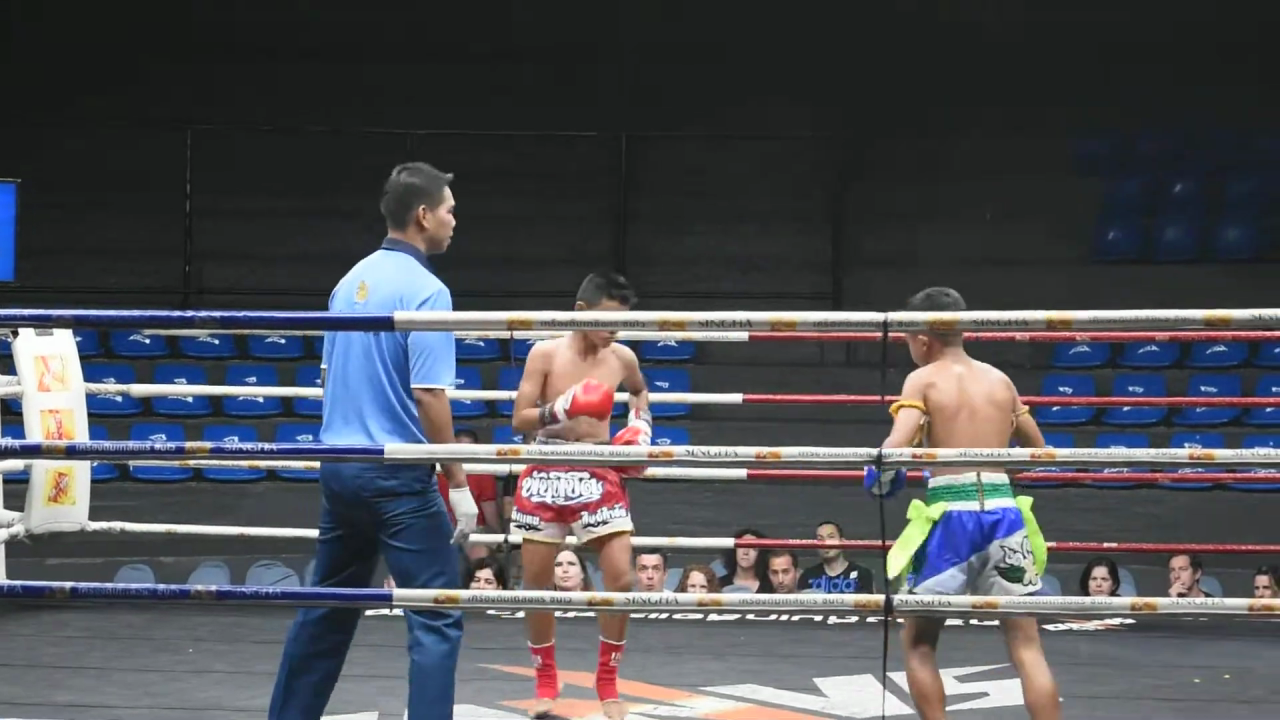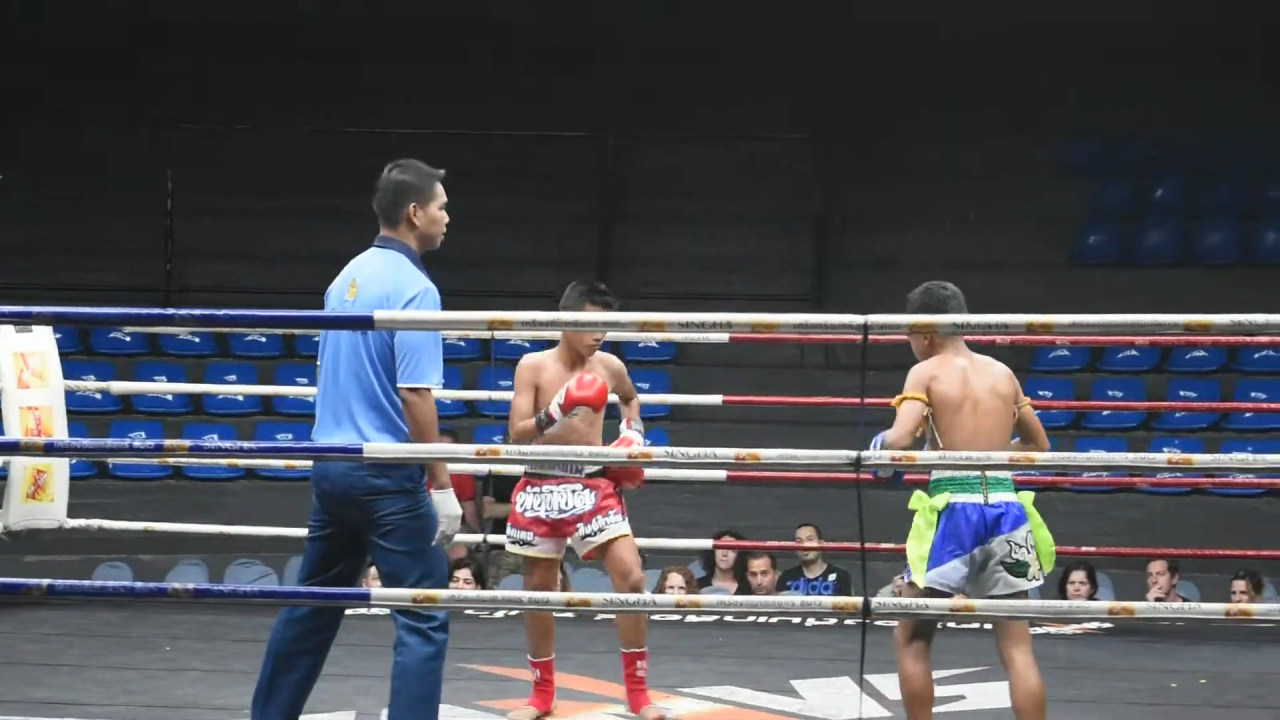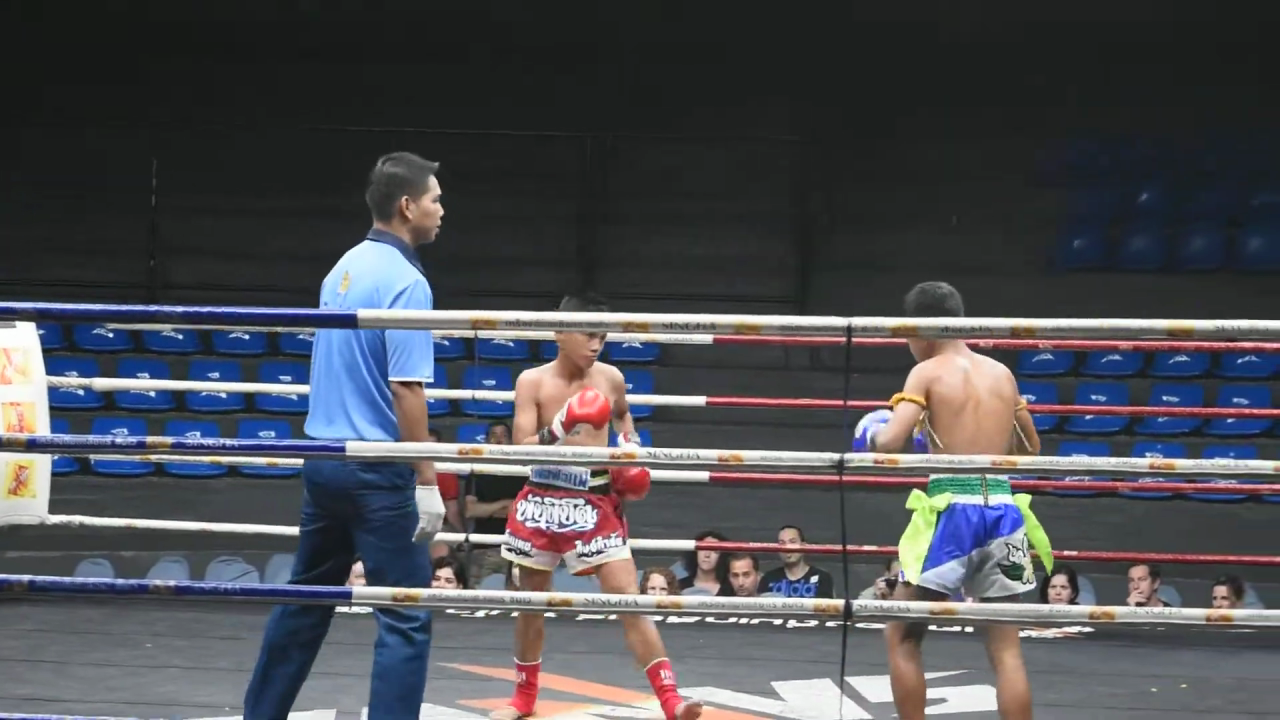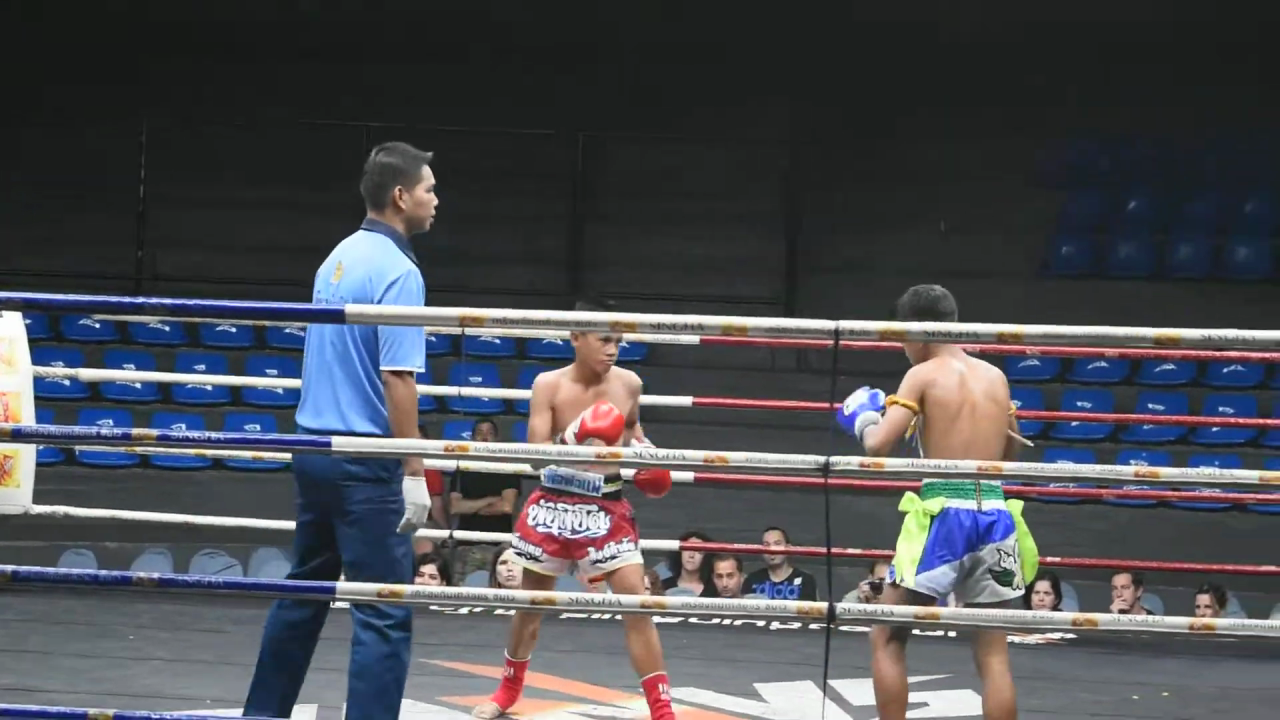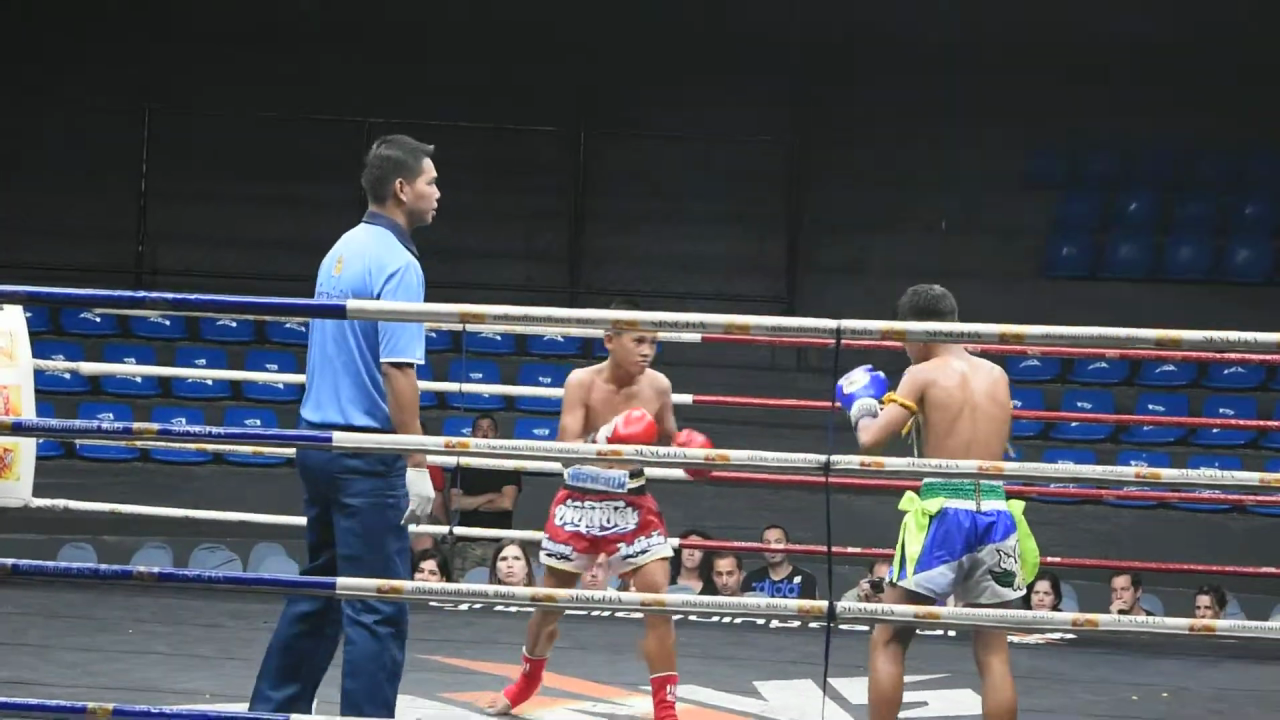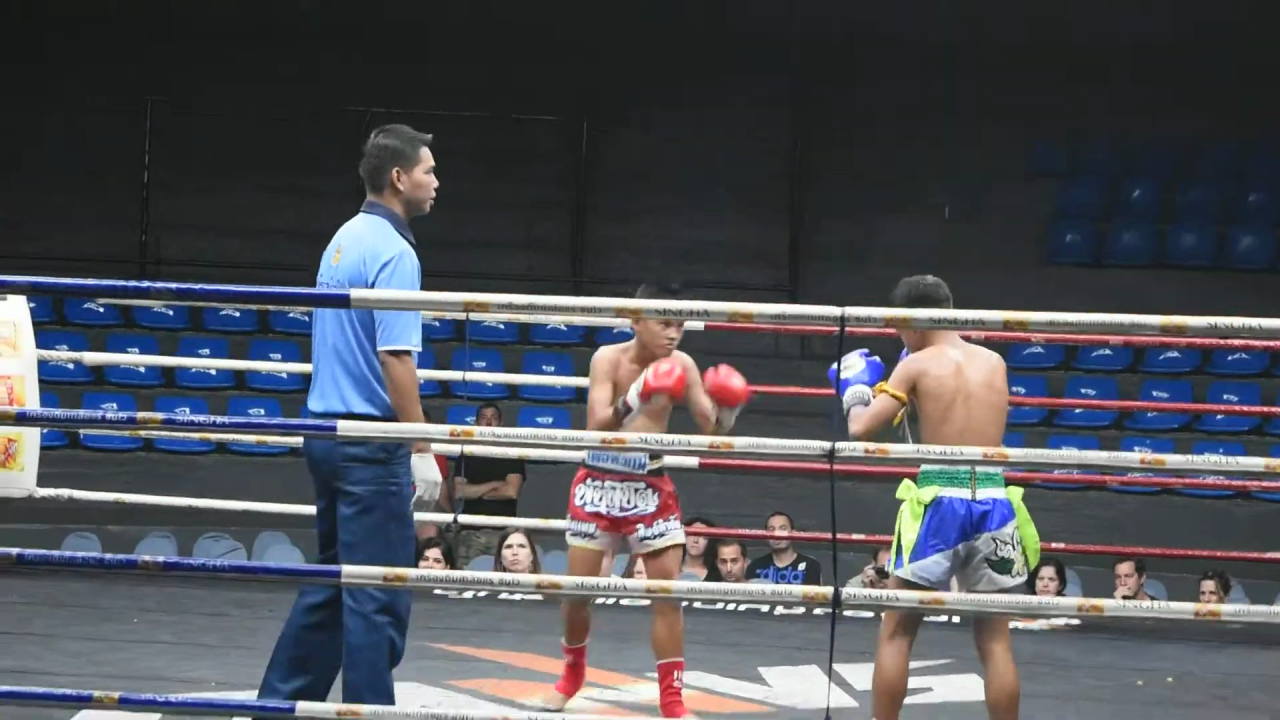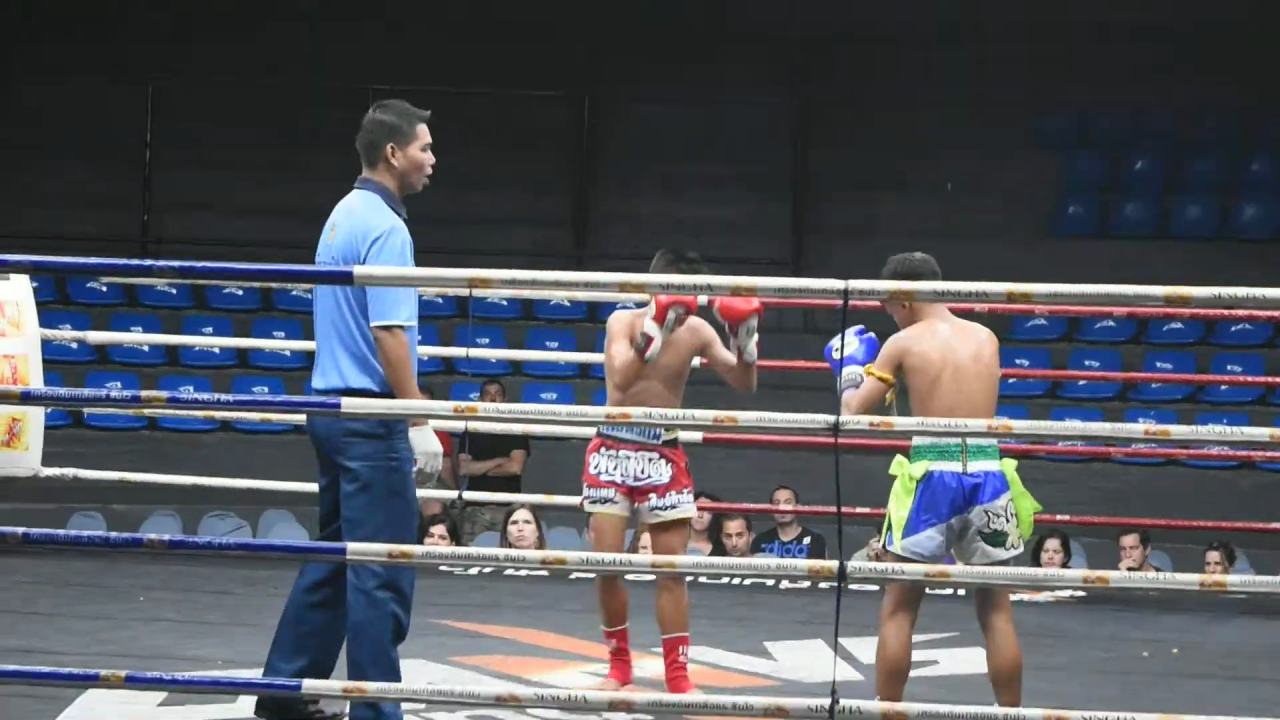
dt=0.1s
person 1, frame 1
left shoulder: (351, 280)
right shoulder: (425, 290)
right elbow: (429, 396)
right wrist: (458, 484)
left hip: (339, 467)
right hip: (397, 475)
left knee: (327, 607)
right knee: (436, 617)
person 1, frame 2
left shoulder: (347, 276)
right shoulder: (414, 288)
right elbow: (416, 397)
right wrist: (441, 485)
left hip: (330, 464)
right hip: (386, 474)
left knee: (312, 603)
right knee: (423, 618)
person 1, frame 3
left shoulder: (342, 269)
right shoulder: (406, 282)
right elbow: (407, 391)
right wrist: (427, 483)
left hip: (322, 458)
right hip: (376, 469)
left knee: (306, 599)
right knee: (405, 617)
person 1, frame 4
left shoulder: (339, 257)
right shoulder: (398, 271)
right elbow: (397, 379)
right wrist: (414, 473)
left hip: (314, 446)
right hip: (363, 459)
left knee: (305, 591)
right knee: (384, 611)
person 1, frame 5
left shoulder: (342, 250)
right shoulder: (397, 264)
right elbow: (398, 372)
right wrist: (416, 465)
left hip: (318, 440)
right hip: (364, 452)
left knee: (318, 588)
right knee: (378, 607)
person 1, frame 6
left shoulder: (344, 241)
right shoulder: (393, 250)
right elbow: (395, 359)
right wrist: (420, 450)
left hip: (326, 430)
right hip: (368, 443)
left knee: (331, 582)
right knee: (376, 597)
left ankle: (282, 705)
person 1, frame 7
left shoulder: (344, 214)
right shoulder: (384, 225)
right elbow: (389, 333)
right wrist: (419, 422)
left hip: (331, 406)
right hip: (368, 416)
left knee: (333, 560)
right knee: (383, 571)
person 2, frame 1
left shoulder: (922, 380)
right shoulder: (1000, 380)
left elbow: (898, 446)
right elbow: (1037, 450)
left wrist: (883, 474)
left hip: (952, 516)
right hip: (1003, 513)
left knee: (917, 644)
right knee: (1026, 645)
person 2, frame 2
left shoulder: (925, 373)
right shoulder: (1003, 374)
left elbow: (900, 438)
right elbow: (1039, 446)
left wrist: (881, 453)
left hip: (954, 510)
right hip: (1006, 507)
left knee: (911, 638)
right knee: (1016, 645)
person 2, frame 3
left shoulder: (927, 373)
right shoulder: (1002, 373)
left elbow: (891, 441)
right elbow: (1030, 447)
left wrist: (870, 438)
left hip: (952, 511)
right hip: (1003, 510)
left knee: (903, 637)
right knee: (1005, 647)
person 2, frame 4
left shoulder: (922, 376)
right shoulder: (996, 377)
left elbow: (877, 444)
left wrist: (861, 419)
left hip: (945, 515)
right hip: (994, 517)
left knee: (887, 640)
right knee: (992, 653)
person 2, frame 5
left shoulder: (921, 375)
right shoulder: (997, 375)
left elbow: (871, 440)
left wrist: (860, 405)
left hip: (944, 516)
right hip: (995, 517)
left knee: (888, 641)
right knee: (993, 653)
person 2, frame 6
left shoulder: (915, 365)
right shoulder: (995, 363)
left elbow: (861, 431)
left wrist: (854, 389)
left hip: (941, 503)
right hip: (995, 504)
left knee: (896, 633)
right knee: (994, 637)
person 2, frame 7
left shoulder: (902, 343)
right shoulder: (986, 337)
left elbow: (852, 413)
left wrist: (850, 369)
left hip: (934, 477)
right hip: (988, 474)
left knee: (897, 611)
right knee: (996, 610)
person 3, frame 1
left shoulder: (622, 357)
right shoulder: (545, 353)
left elbow: (640, 393)
right elbow: (520, 420)
left wrist: (641, 426)
right wrist: (561, 409)
left hip: (599, 480)
right hip: (547, 477)
left knee: (621, 579)
right knee: (537, 582)
left ankle: (607, 683)
right ankle: (546, 683)
person 3, frame 2
left shoulder: (611, 367)
right shoulder: (532, 366)
left elbow: (630, 400)
right elbow: (518, 434)
left wrist: (632, 436)
right wrist: (559, 408)
left hip: (595, 489)
right hip: (541, 488)
left knee: (631, 581)
right knee: (538, 595)
person 3, frame 3
left shoulder: (610, 378)
right shoulder: (532, 382)
left elbow: (623, 416)
right elbow: (522, 446)
left wrist: (632, 448)
right wrist: (562, 426)
left hip: (595, 503)
right hip: (542, 501)
left knee: (629, 601)
person 3, frame 4
left shoulder: (628, 384)
right shoulder: (548, 385)
right wrist: (574, 436)
left hip: (607, 507)
right hip: (554, 503)
left knee: (637, 606)
right knee: (530, 604)
person 3, frame 5
left shoulder: (658, 386)
right shoulder: (581, 382)
left elbow: (668, 438)
left wrist: (687, 450)
right wrist: (606, 438)
left hip: (632, 504)
right hip: (580, 501)
right knee: (550, 603)
right ankle: (525, 683)
person 3, frame 6
left shoulder: (682, 364)
right shoulder: (608, 358)
left elbow: (711, 428)
right elbow: (596, 424)
left wrist: (727, 408)
right wrist: (635, 398)
left hip: (651, 485)
right hip: (599, 482)
left knee: (667, 592)
right ankle: (572, 673)
person 3, frame 7
left shoulder: (698, 331)
right shoulder: (623, 321)
left elbow: (741, 378)
right elbow: (619, 380)
left wrist: (745, 331)
right wrist: (656, 326)
left hip: (663, 456)
right hip: (614, 451)
left knee: (672, 568)
left ankle: (677, 676)
right ankle: (619, 665)
